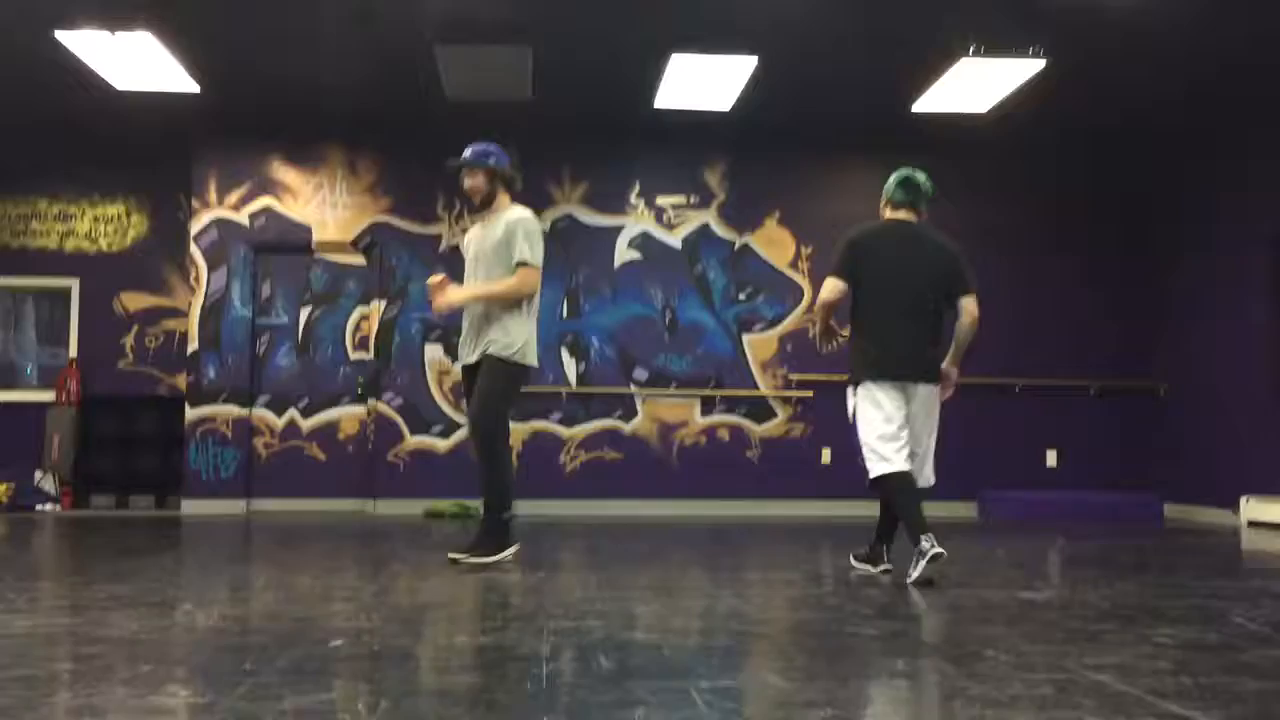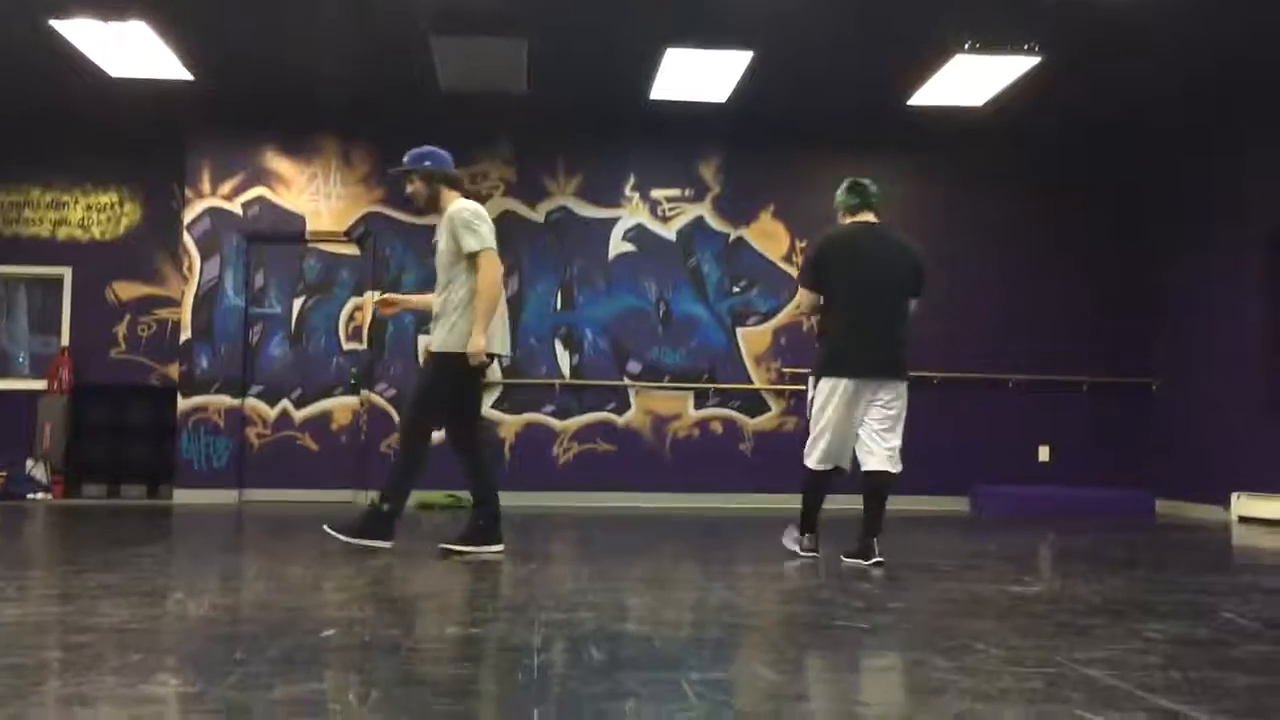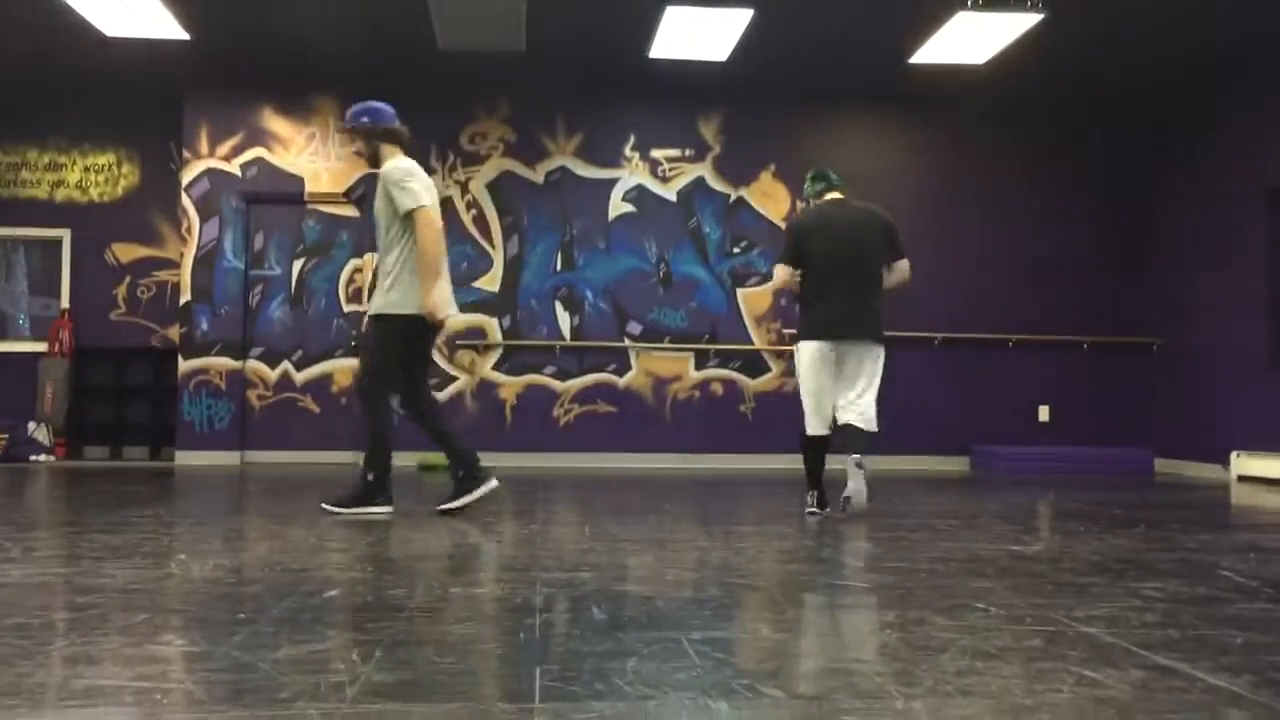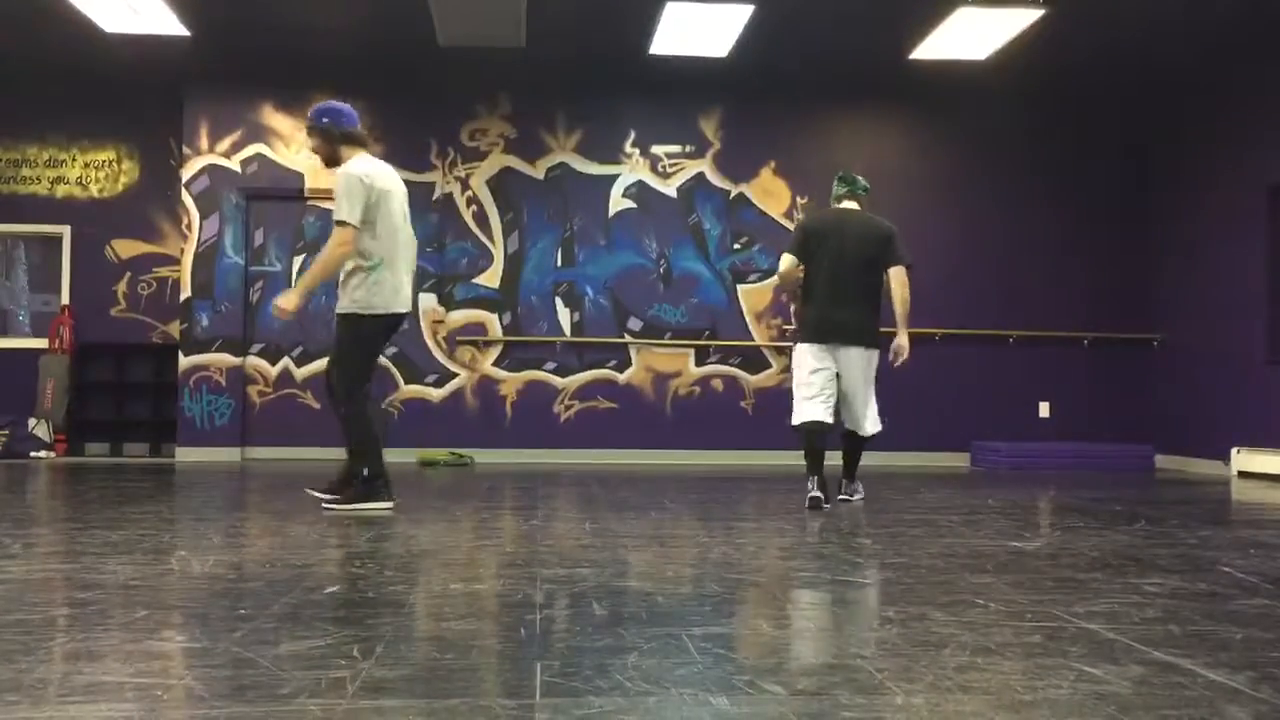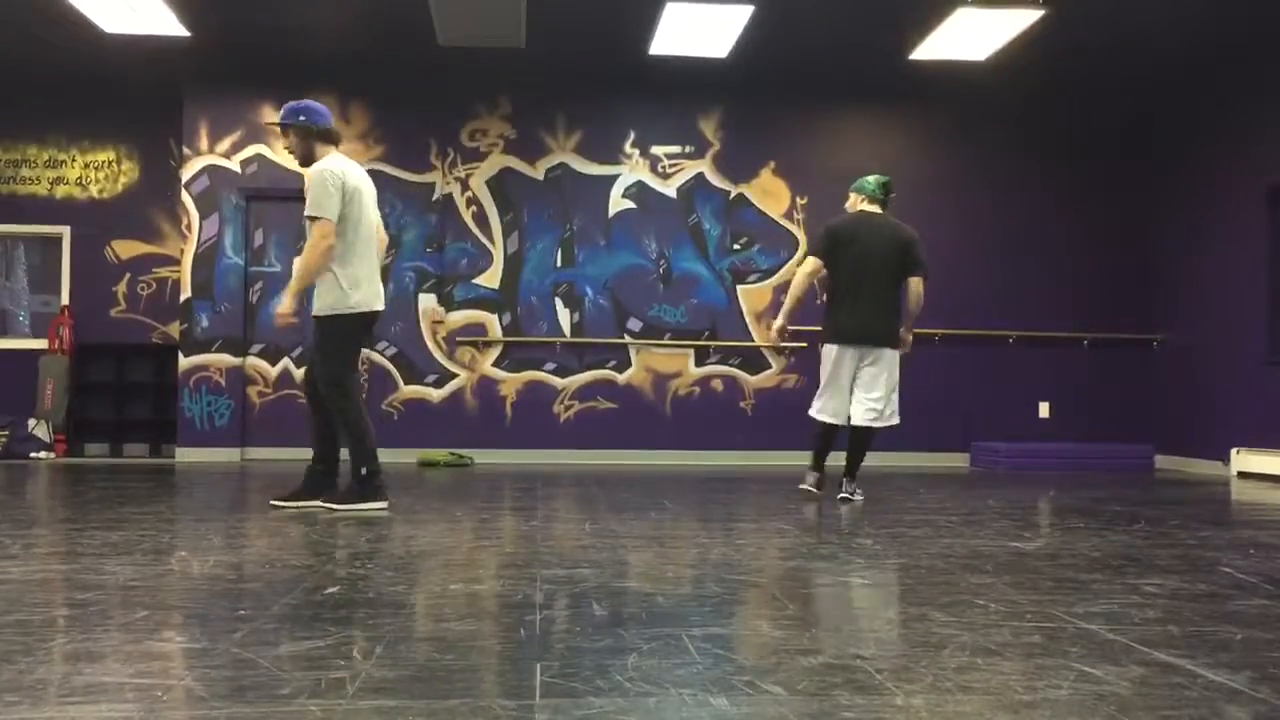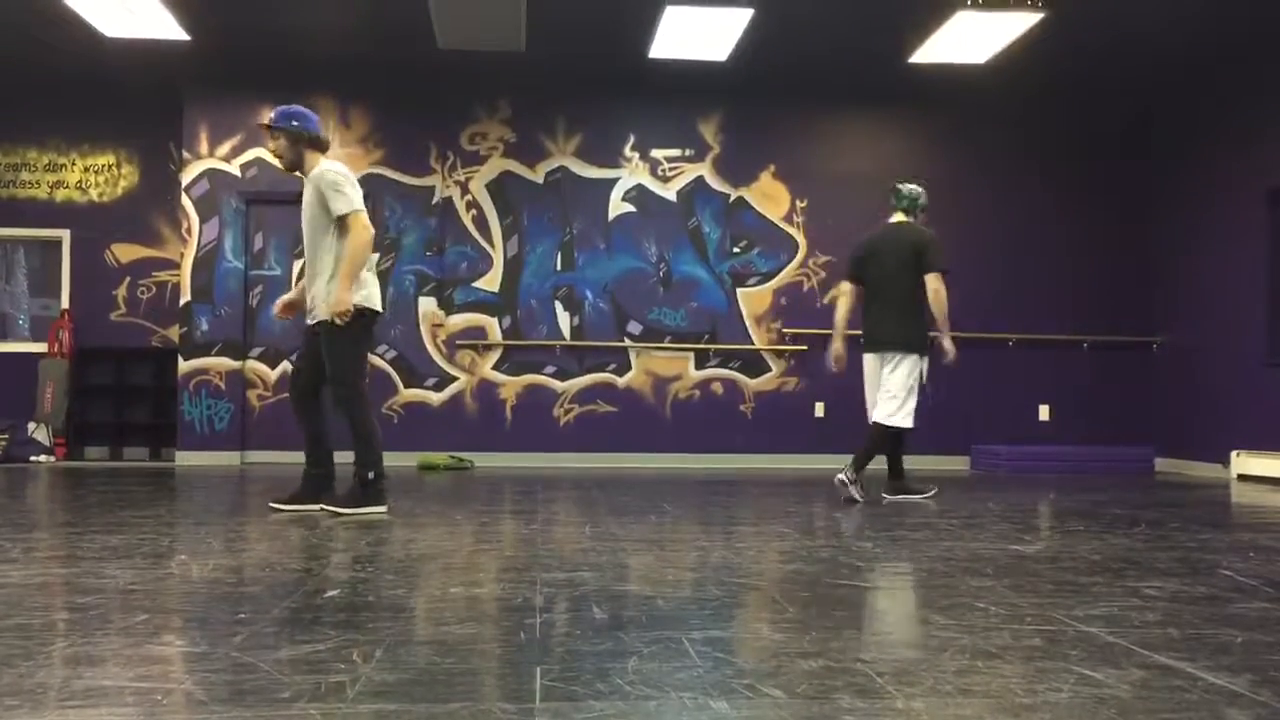
dt=0.4s
person 1, frame 1
left shoulder: (519, 221)
right shoulder: (476, 229)
left elbow: (526, 284)
left wrist: (464, 295)
right wrist: (450, 290)
left hip: (508, 350)
right hip: (475, 351)
left knee: (485, 430)
right knee: (490, 437)
left ankle: (496, 532)
right ankle: (498, 535)
person 1, frame 2
left shoulder: (464, 212)
right shoulder: (452, 220)
left elbow: (491, 272)
left wrist: (479, 333)
right wrist: (404, 302)
left hip: (459, 346)
right hip: (460, 346)
left knee: (415, 427)
right knee: (464, 435)
left ankle: (380, 521)
right ankle: (486, 528)
person 1, frame 3
left shoulder: (395, 172)
right shoulder: (409, 172)
left elbow: (429, 227)
left wrist: (431, 292)
left hip: (401, 308)
right hip: (413, 306)
left knee: (372, 392)
right knee: (414, 395)
left ankle: (374, 490)
right ankle: (471, 474)
person 1, frame 4
left shoulder: (353, 174)
right shoulder: (386, 172)
left elbow: (343, 245)
right elbow: (405, 240)
left wrist: (298, 292)
left hip: (367, 303)
right hip: (390, 299)
left knee: (347, 390)
right knee: (345, 385)
left ankle: (373, 485)
right ankle: (357, 476)
person 1, frame 5
left shoulder: (324, 172)
right shoulder: (355, 171)
left elbow: (321, 239)
right elbow: (380, 238)
left wrist: (290, 295)
left hip: (342, 305)
right hip: (358, 300)
left knee: (338, 391)
right knee: (320, 389)
left ankle: (369, 485)
right ankle: (321, 483)
person 1, frame 6
left shoulder: (328, 177)
right shoulder: (315, 182)
left elbow: (360, 232)
left wrist: (343, 290)
right wrist: (300, 293)
left hip: (349, 308)
right hip: (324, 311)
left knee: (348, 394)
right knee: (301, 388)
left ankle: (370, 487)
right ankle: (318, 485)
person 2, frame 1
left shoulder: (861, 241)
right shoulder: (944, 250)
left elbow: (828, 297)
right elbow: (971, 313)
left wrist: (824, 328)
right wrist: (953, 361)
left hip: (874, 368)
right hip: (923, 371)
left knee: (888, 457)
right knee: (910, 460)
left ankle: (923, 538)
right ankle: (878, 550)
person 2, frame 2
left shoulder: (828, 245)
right shoulder: (905, 250)
left elbow: (807, 305)
left hip: (839, 364)
right hip: (890, 367)
left knee: (824, 450)
right knee: (881, 453)
left ankle: (806, 534)
right ankle: (868, 543)
person 2, frame 3
left shoulder: (801, 223)
right shoulder: (878, 219)
left elbow: (783, 279)
right elbow: (902, 272)
left hip: (816, 330)
right hip: (866, 330)
left knee: (816, 413)
right knee: (857, 408)
left ankle: (816, 494)
right ankle: (855, 463)
person 2, frame 4
left shoulder: (811, 225)
right shoulder: (882, 230)
left elbow: (785, 271)
right elbow: (898, 280)
left wrist: (801, 303)
right wrist: (902, 333)
left hip: (815, 331)
right hip: (861, 334)
left knee: (812, 407)
right knee: (858, 413)
left ankle: (817, 482)
right ankle: (849, 482)
person 2, frame 5
left shoulder: (837, 229)
right shoulder: (905, 236)
left elbow: (807, 271)
right elbow: (917, 291)
left wrist: (783, 316)
right wrist: (908, 329)
left hip: (839, 332)
right hip: (882, 336)
left knee: (831, 405)
right knee: (868, 409)
left ankle: (815, 473)
right ankle: (849, 481)
person 2, frame 6
left shoulder: (867, 243)
right shoulder: (923, 238)
left elbow: (846, 293)
right elbow: (935, 288)
left wrist: (838, 339)
right wrist: (945, 335)
left hip: (874, 338)
right hip: (907, 339)
left knee: (888, 412)
right knee: (896, 411)
left ankle: (896, 481)
right ankle: (853, 471)
